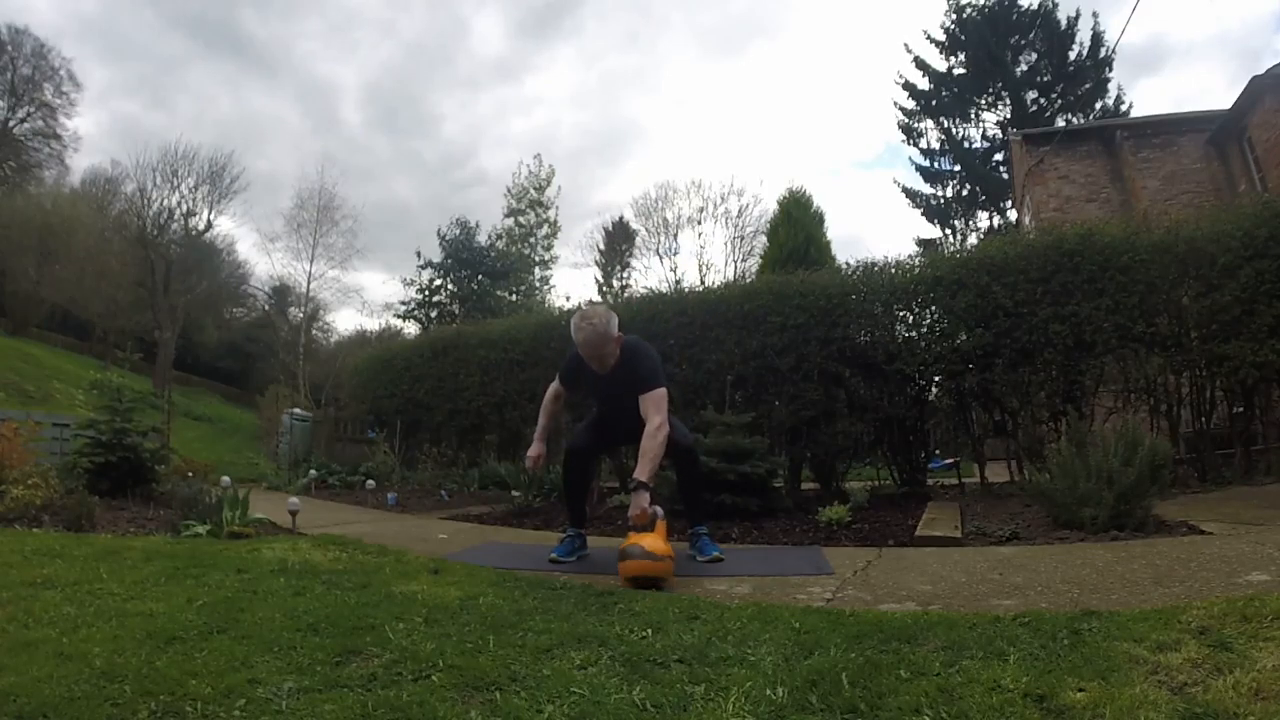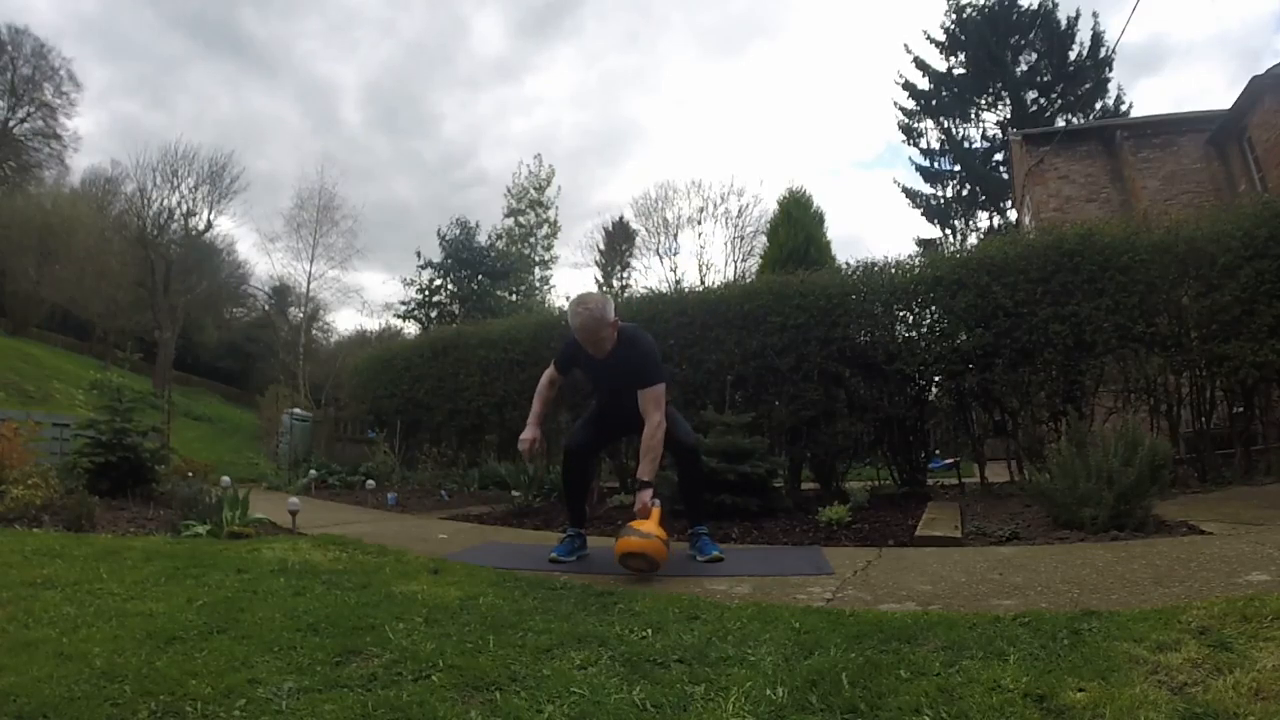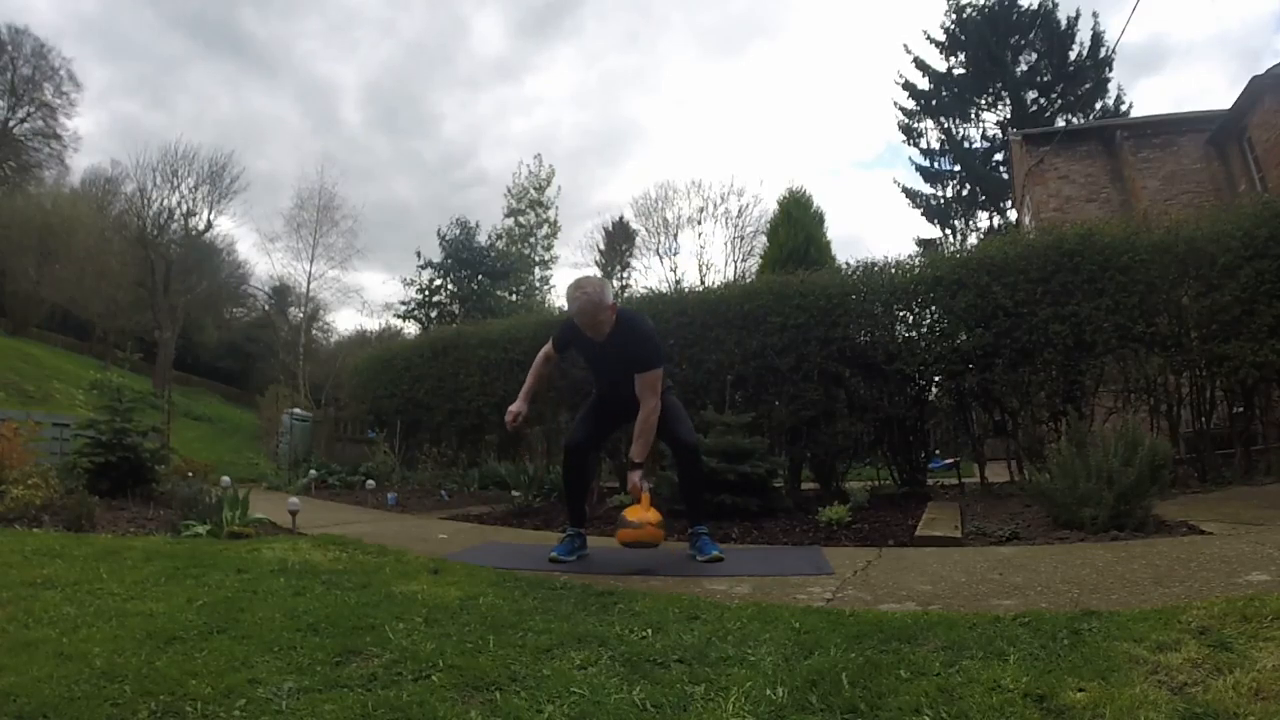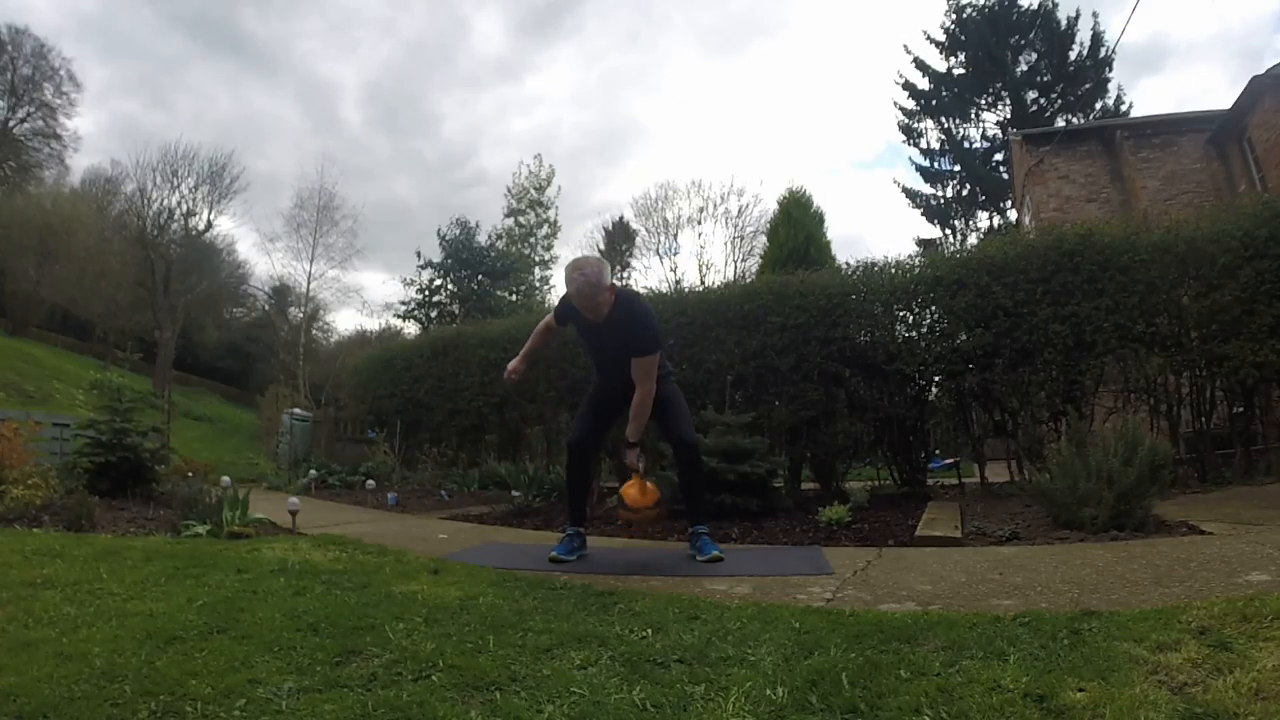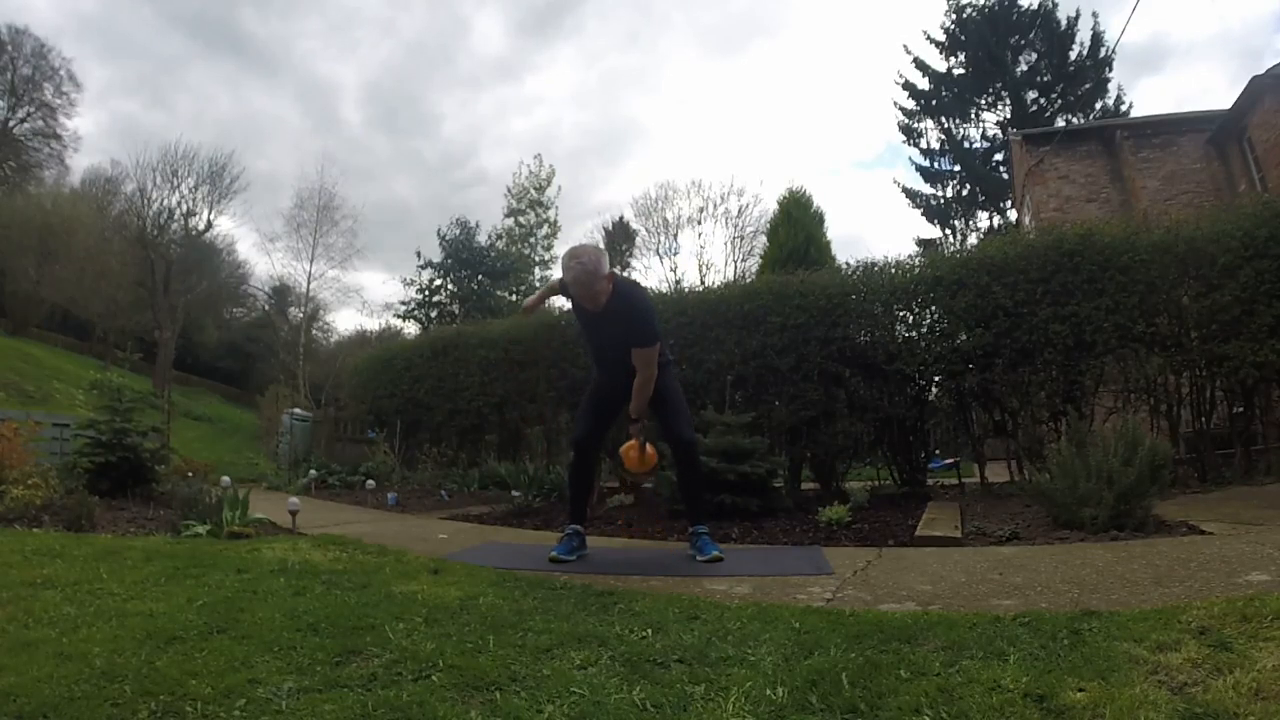
dt=0.1s
person 1, frame 1
left shoulder: (642, 356)
right shoulder: (577, 361)
left elbow: (658, 424)
right elbow: (555, 394)
left wrist: (641, 487)
right wrist: (538, 441)
left hip: (647, 415)
right hip: (608, 420)
left knee: (685, 447)
right knee: (575, 450)
left ankle: (698, 533)
right ankle: (576, 534)
person 1, frame 2
left shoulder: (640, 346)
right shoulder: (576, 345)
left elbow: (654, 419)
right elbow: (550, 380)
left wrist: (644, 485)
right wrist: (533, 425)
left hip: (651, 409)
right hip: (608, 410)
left knee: (687, 447)
right knee: (574, 449)
left ankle: (698, 533)
right ankle: (575, 533)
person 1, frame 3
left shoulder: (639, 330)
right shoulder: (573, 328)
left elbow: (649, 402)
right elbow: (546, 355)
left wrist: (636, 465)
right wrist: (522, 399)
left hip: (653, 394)
right hip: (608, 397)
left knee: (687, 445)
right knee: (575, 446)
left ankle: (698, 532)
right ankle: (575, 533)
person 1, frame 4
left shoulder: (637, 313)
right shoulder: (576, 301)
left elbow: (646, 385)
right elbow: (549, 324)
left wrist: (632, 444)
right wrist: (522, 359)
left hip: (652, 380)
right hip: (608, 383)
left knee: (686, 442)
right knee: (578, 443)
left ankle: (698, 532)
right ankle: (575, 533)
person 1, frame 5
left shoulder: (635, 302)
right shoulder: (578, 286)
left elbow: (646, 373)
left wrist: (635, 419)
right wrist: (539, 297)
left hip: (654, 371)
right hip: (608, 376)
left knee: (683, 441)
right knee: (583, 441)
left ankle: (698, 532)
right ankle: (575, 532)
